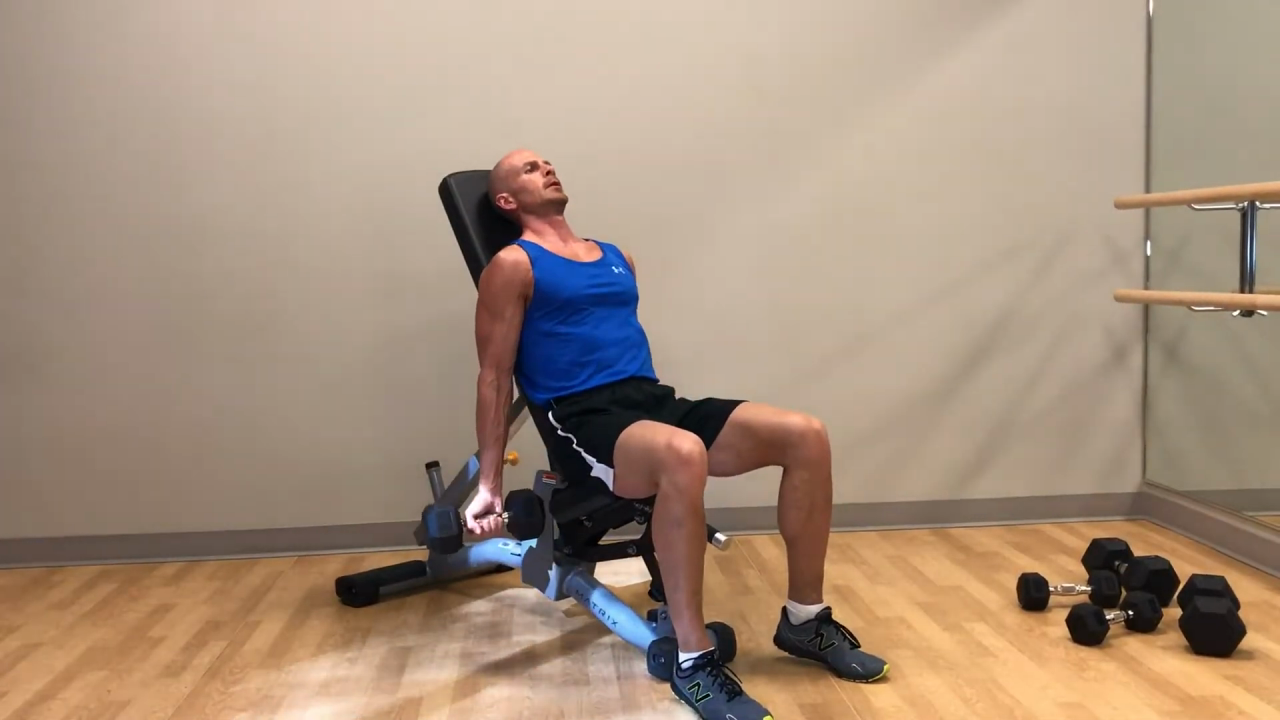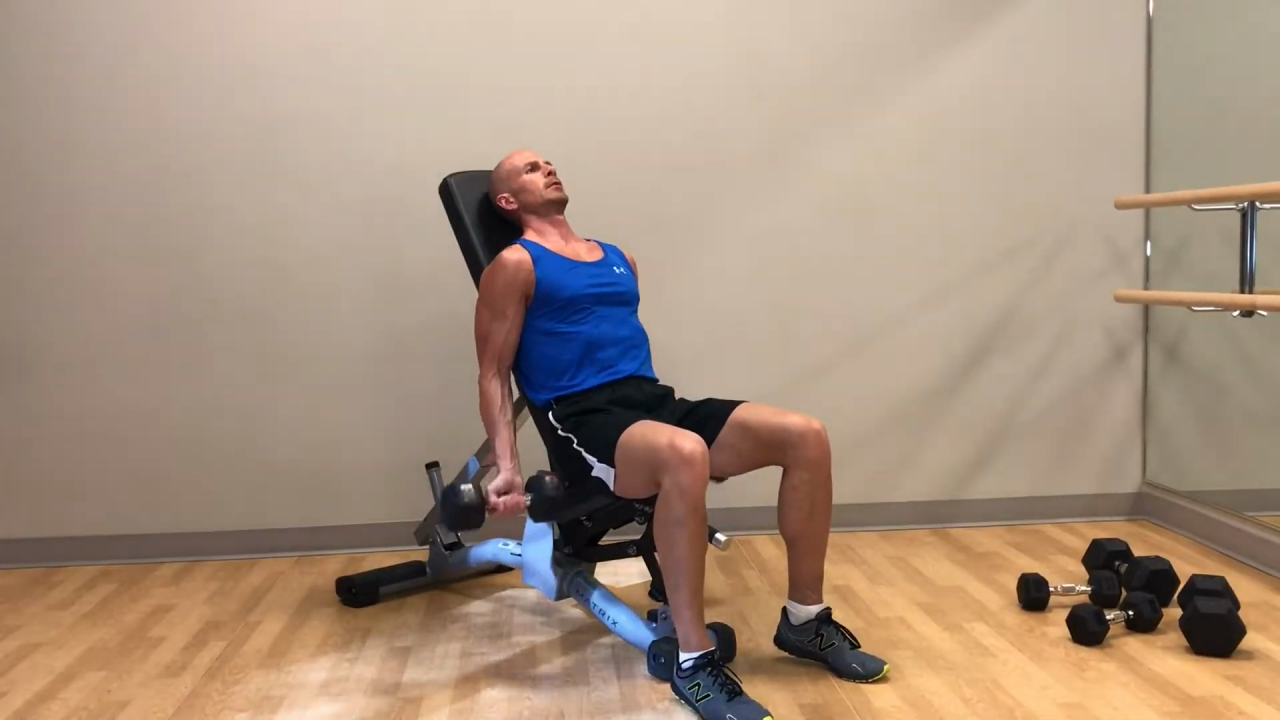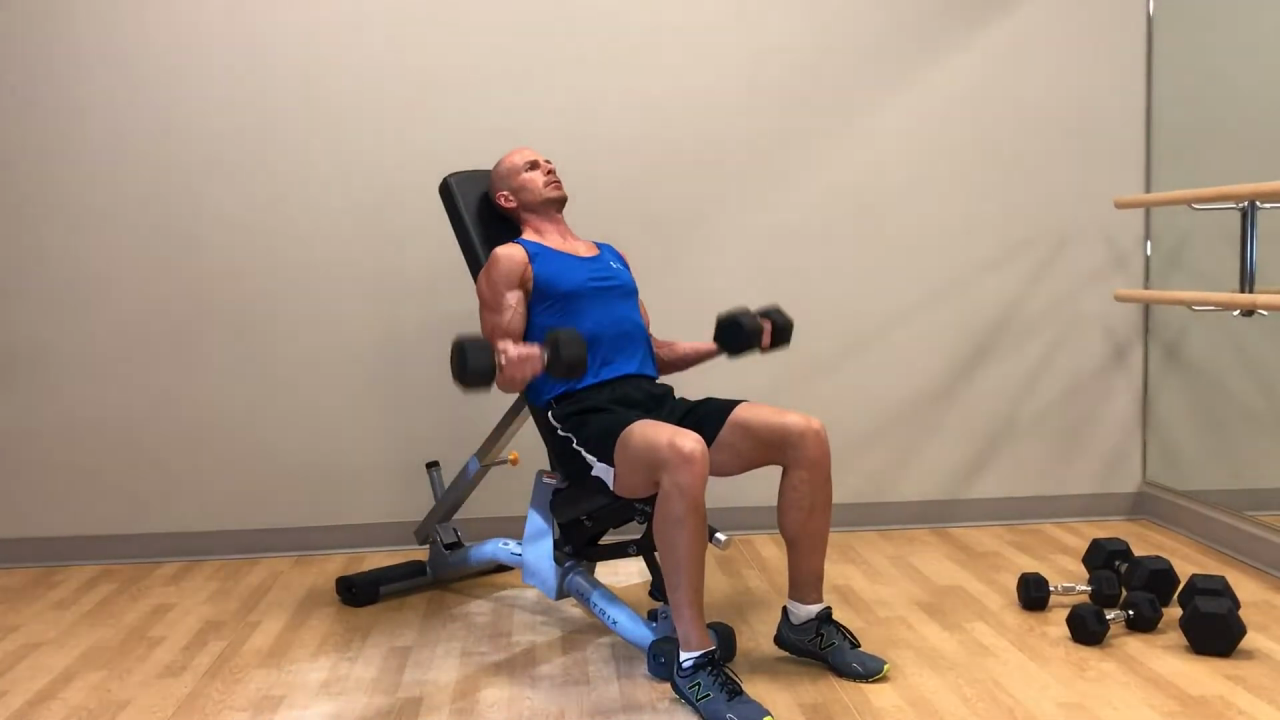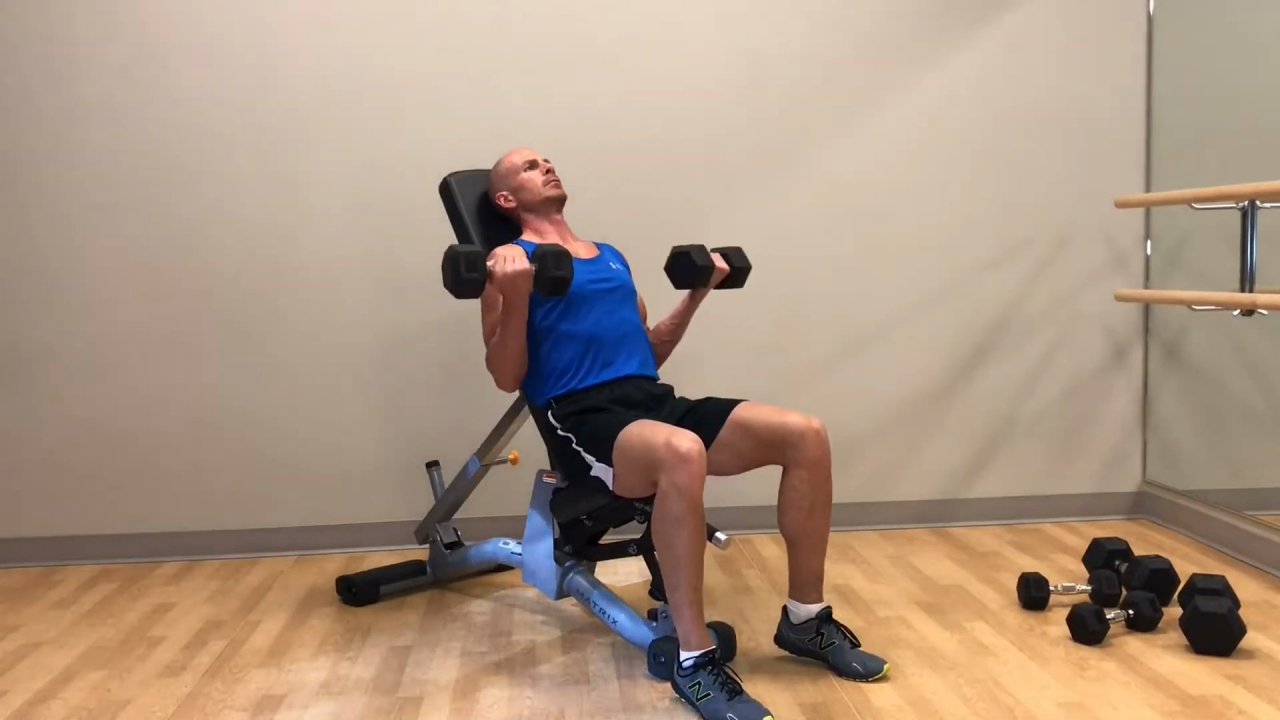
dt=0.4s
person 1, frame 1
left shoulder: (617, 258)
right shoulder: (514, 265)
right elbow: (495, 377)
right wrist: (488, 486)
left hip: (654, 400)
right hip: (585, 419)
left knee: (806, 436)
right knee: (682, 455)
left ankle: (805, 619)
right ankle: (693, 661)
person 1, frame 2
left shoulder: (618, 258)
right shoulder: (515, 265)
right elbow: (493, 372)
right wrist: (507, 467)
left hip: (654, 400)
right hip: (585, 419)
left knee: (805, 436)
right knee: (685, 455)
left ankle: (805, 619)
right ankle: (694, 661)
person 1, frame 3
left shoulder: (612, 257)
right shoulder: (511, 260)
right elbow: (505, 356)
left wrist: (722, 344)
right wrist: (515, 364)
left hip: (653, 400)
right hip: (585, 418)
left knee: (804, 435)
right knee: (683, 453)
left ankle: (805, 618)
right ankle: (694, 661)
person 1, frame 4
left shoulder: (612, 257)
right shoulder: (511, 259)
right elbow: (507, 377)
left wrist: (695, 293)
right wrist: (514, 297)
left hip: (653, 400)
right hip: (585, 418)
left knee: (805, 435)
right knee: (681, 452)
left ankle: (805, 618)
right ankle: (694, 661)
